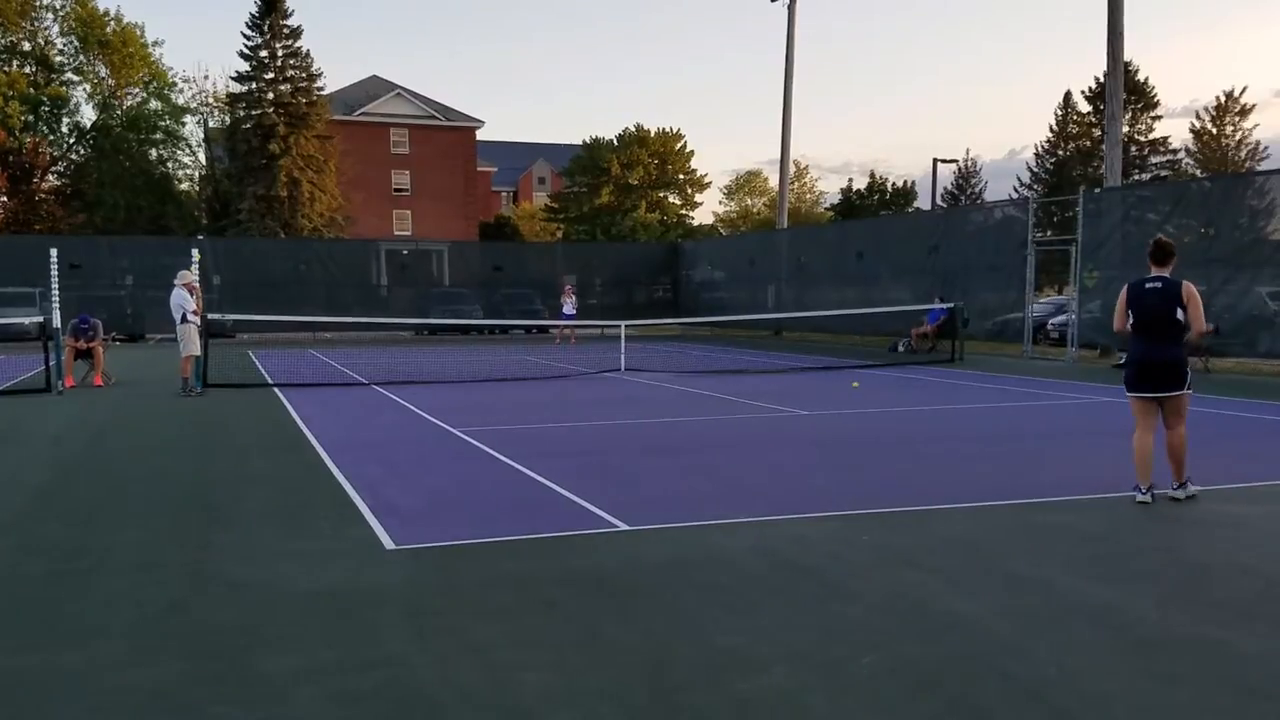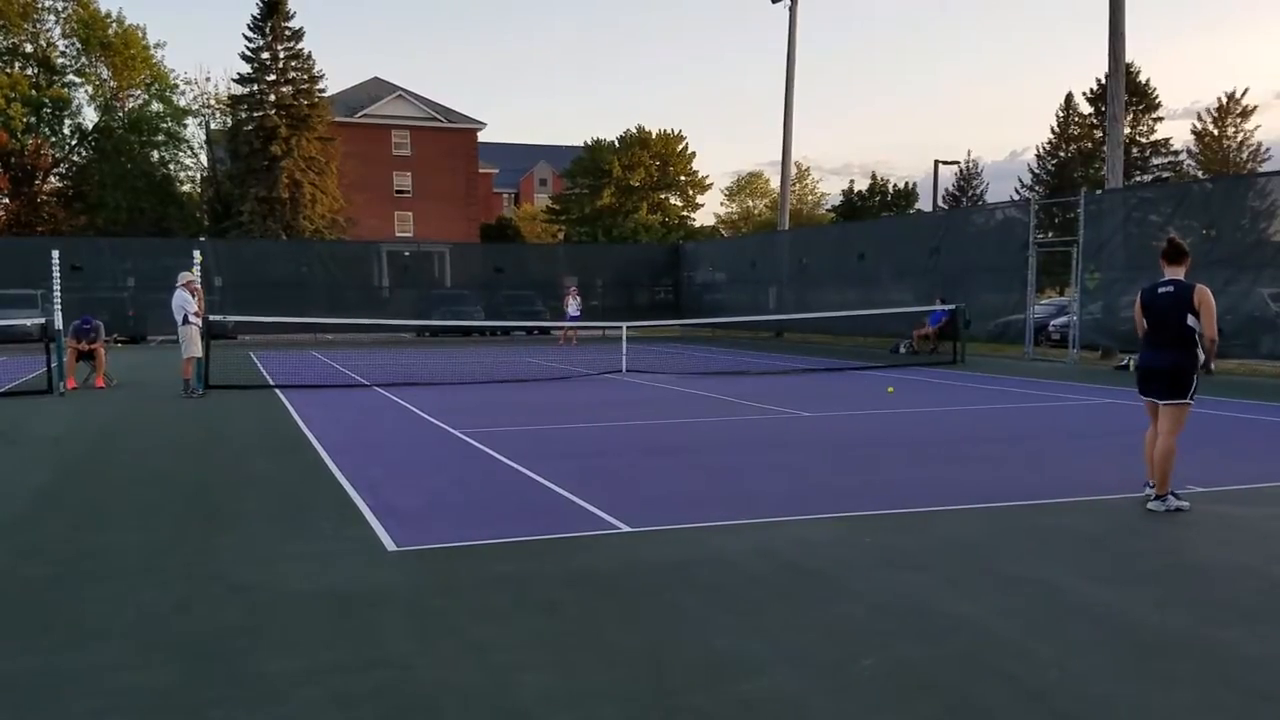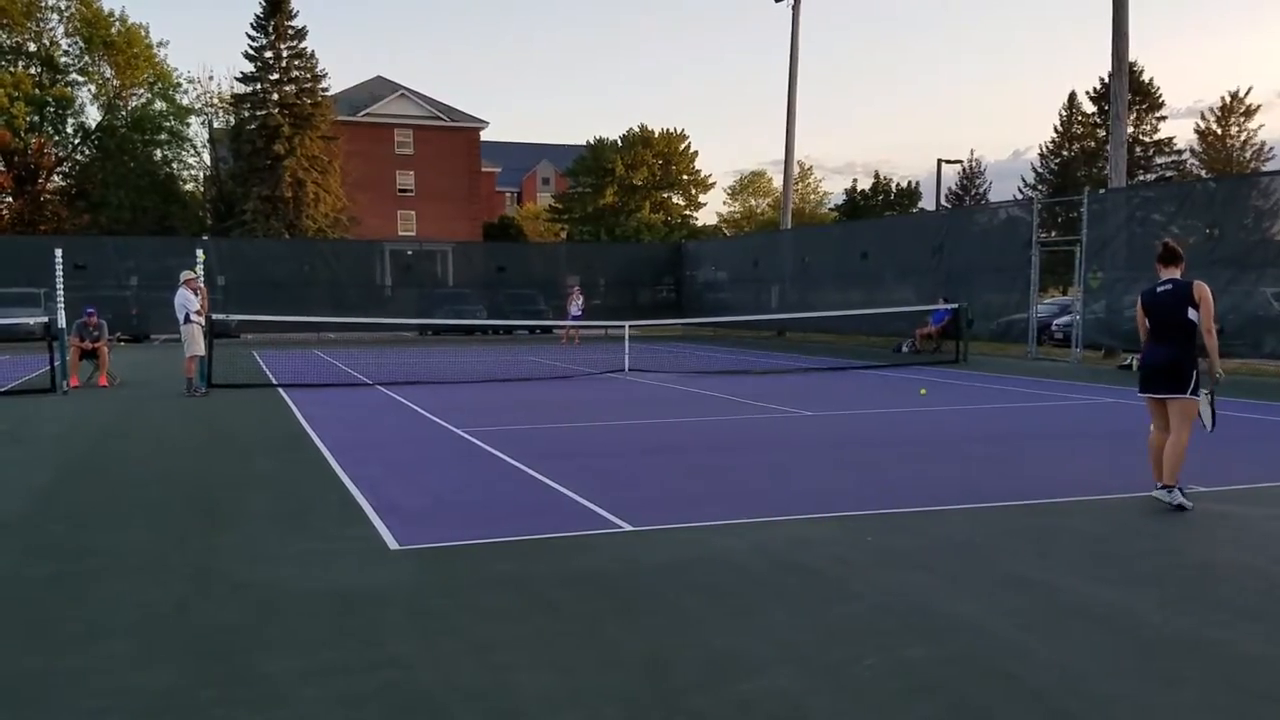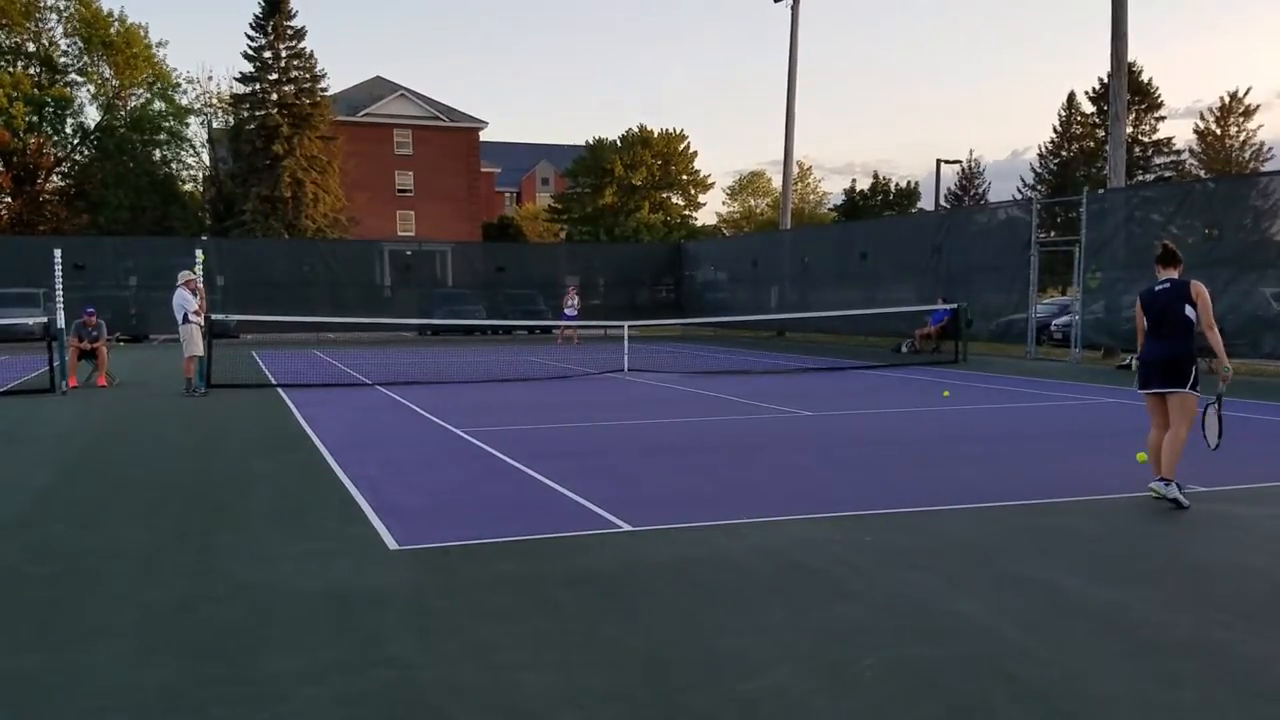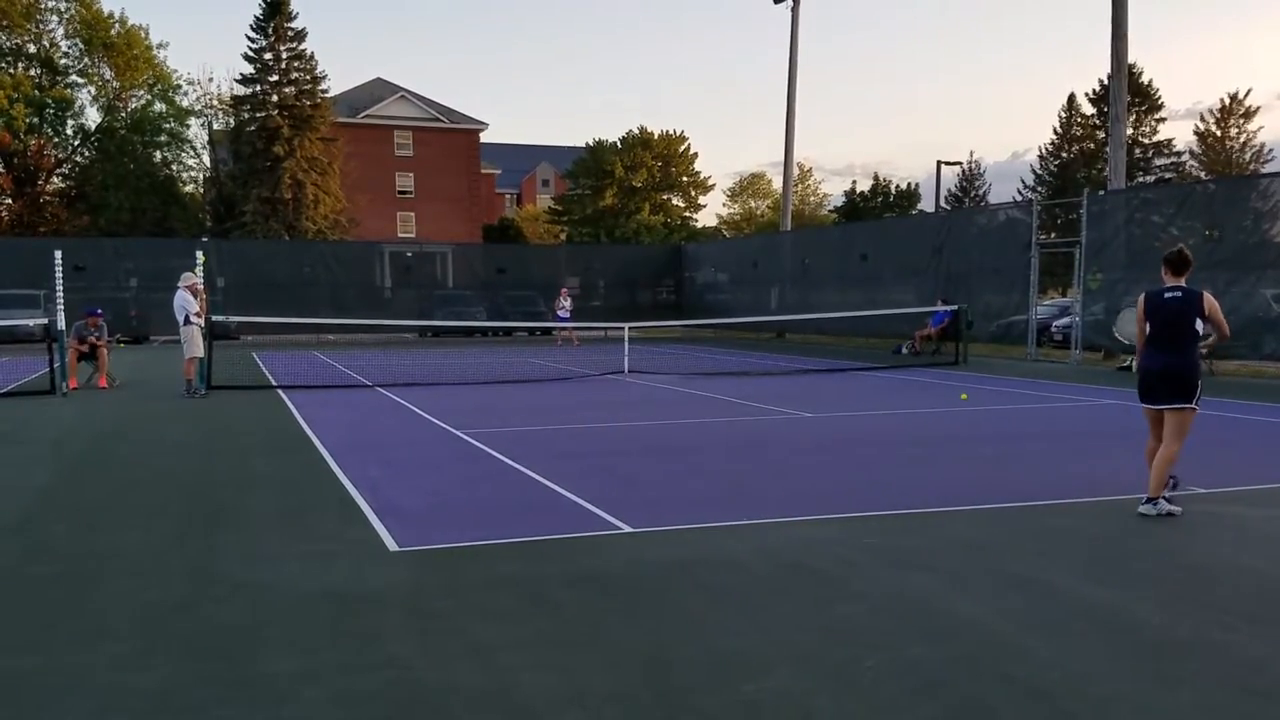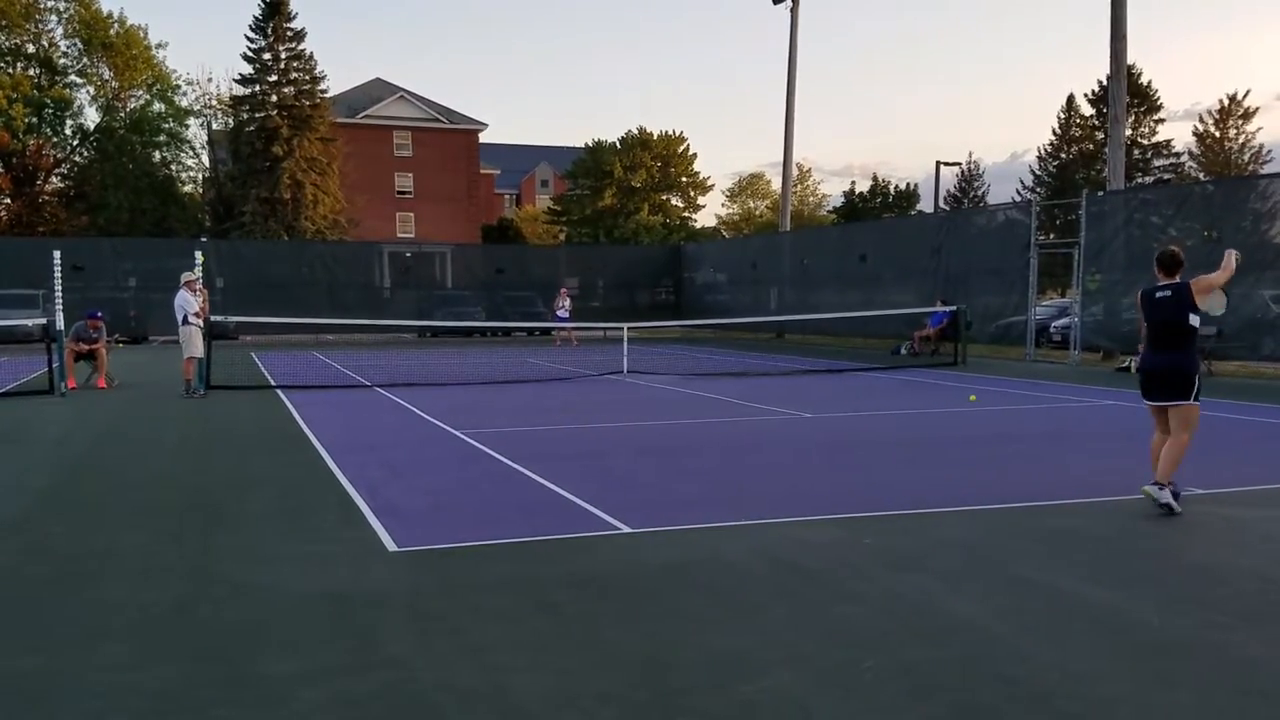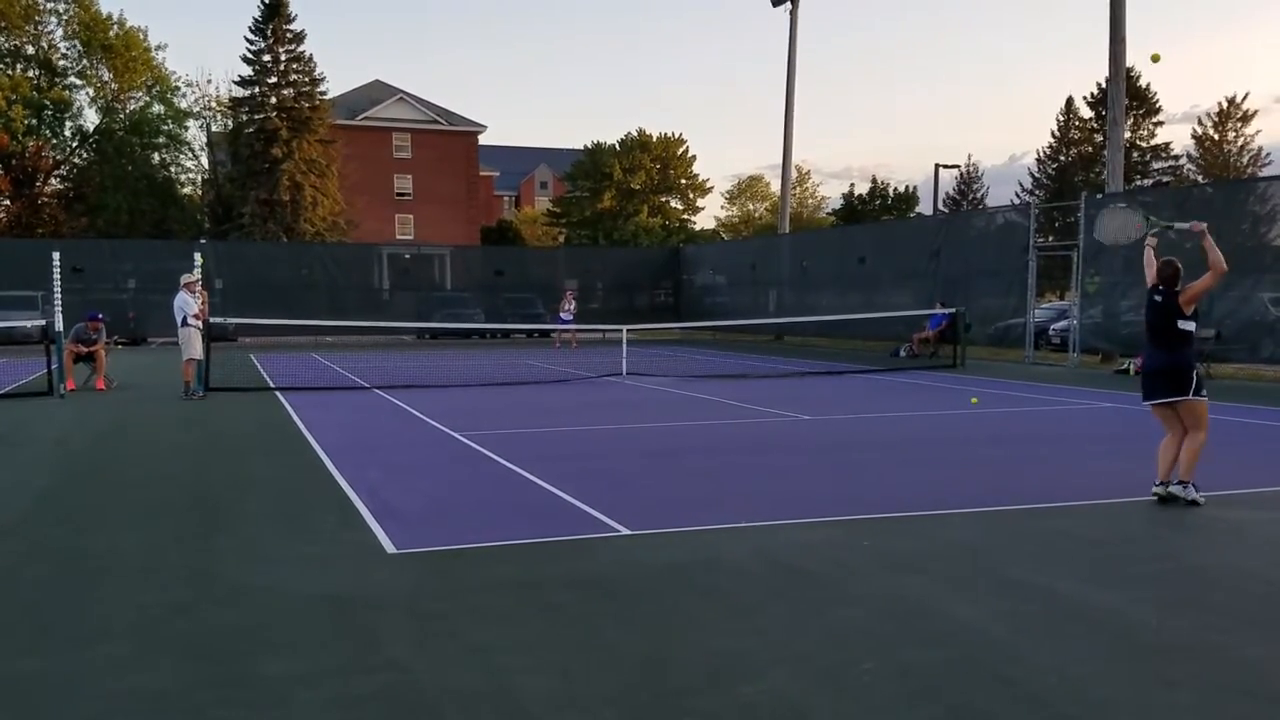
dt=0.7s
person 1, frame 1
left shoulder: (1130, 289)
right shoulder: (1185, 289)
left elbow: (1118, 327)
right elbow: (1200, 329)
right wrist: (1181, 340)
left hip: (1139, 363)
right hip: (1172, 364)
left knee: (1144, 428)
right knee: (1175, 426)
left ankle: (1144, 488)
right ankle: (1180, 483)
person 1, frame 2
left shoulder: (1145, 294)
right shoulder: (1199, 292)
left elbow: (1142, 333)
right elbow: (1211, 336)
right wrist: (1207, 360)
left hip: (1148, 366)
right hip: (1179, 369)
left knee: (1155, 427)
right knee: (1168, 434)
left ankle: (1152, 483)
right ankle: (1161, 496)
person 1, frame 3
left shoulder: (1145, 297)
right shoulder: (1197, 289)
left elbow: (1144, 337)
right elbow: (1208, 330)
right wrist: (1215, 367)
left hip: (1151, 364)
right hip: (1181, 365)
left knee: (1160, 428)
right knee: (1180, 430)
left ankle: (1162, 482)
right ankle: (1168, 487)
person 1, frame 4
left shoulder: (1143, 297)
right shoulder: (1194, 288)
right elbow: (1209, 327)
right wrist: (1223, 361)
left hip: (1150, 361)
right hip: (1180, 362)
left knee: (1158, 426)
right knee: (1179, 426)
left ankle: (1160, 480)
right ankle: (1166, 480)
person 1, frame 5
left shoulder: (1146, 299)
right shoulder: (1203, 299)
right elbow: (1224, 332)
left wrist: (1140, 361)
right wrist: (1209, 341)
left hip: (1151, 373)
right hip: (1183, 374)
left knee: (1156, 437)
right knee: (1173, 442)
left ankle: (1159, 482)
right ankle: (1153, 499)
person 1, frame 6
left shoulder: (1144, 296)
right shoulder: (1193, 288)
right elbow: (1225, 272)
right wrist: (1230, 256)
left hip: (1151, 369)
right hip: (1181, 370)
left knee: (1162, 431)
right knee: (1180, 435)
left ankle: (1162, 484)
right ankle: (1159, 485)
person 1, frame 7
left shoulder: (1152, 292)
right shoulder: (1184, 296)
left elbow: (1150, 265)
right elbow: (1220, 269)
left wrist: (1149, 244)
right wrist: (1205, 236)
left hip: (1152, 372)
right hip: (1180, 371)
left knee: (1174, 432)
right knee: (1197, 430)
left ankle: (1163, 483)
right ankle: (1184, 483)
